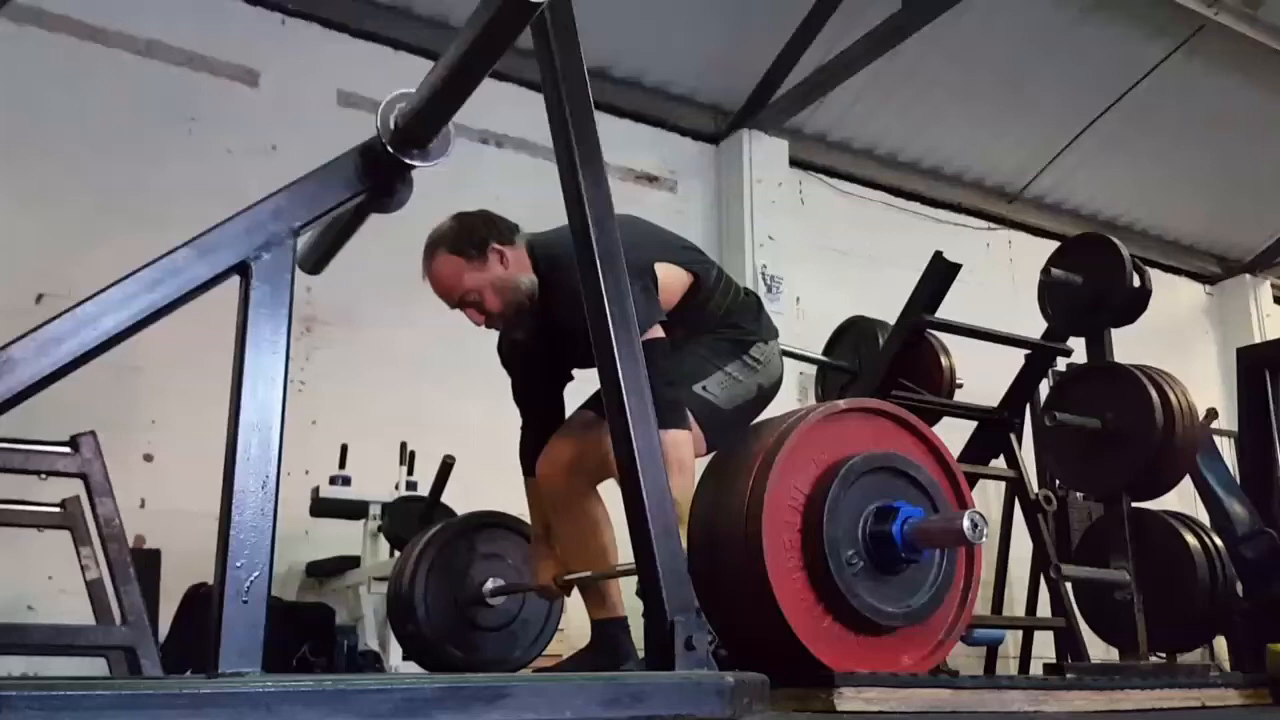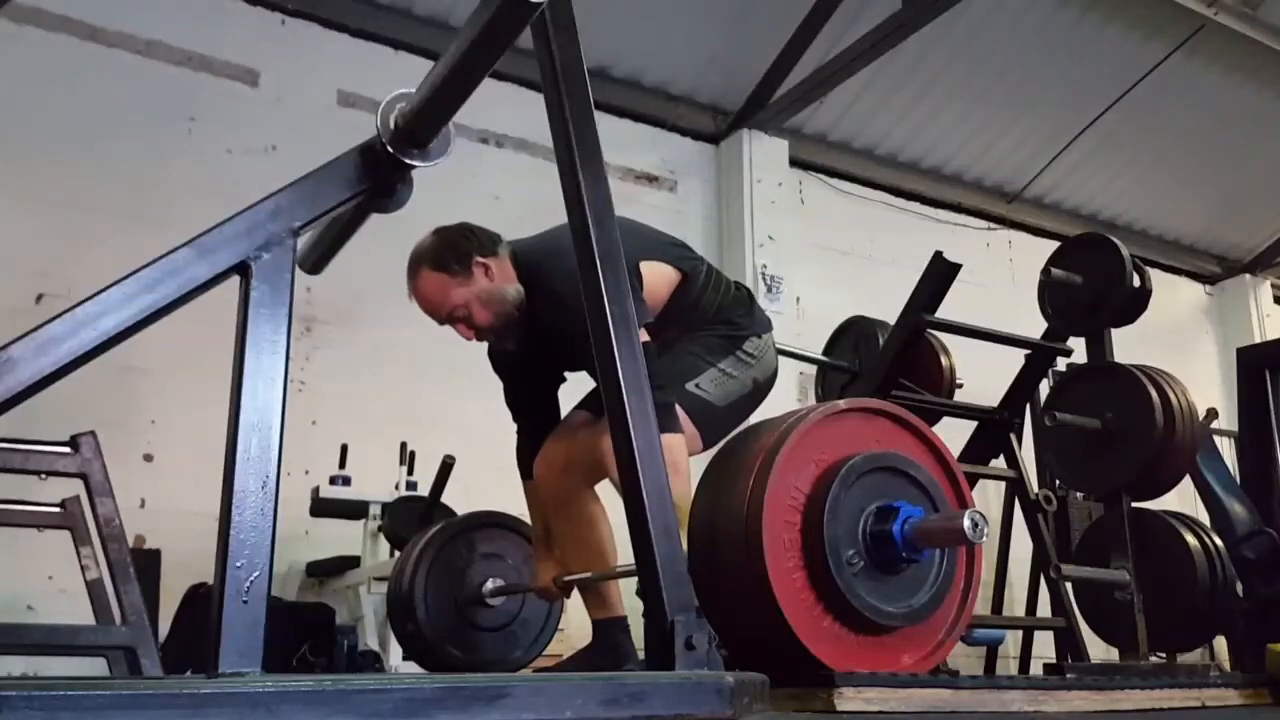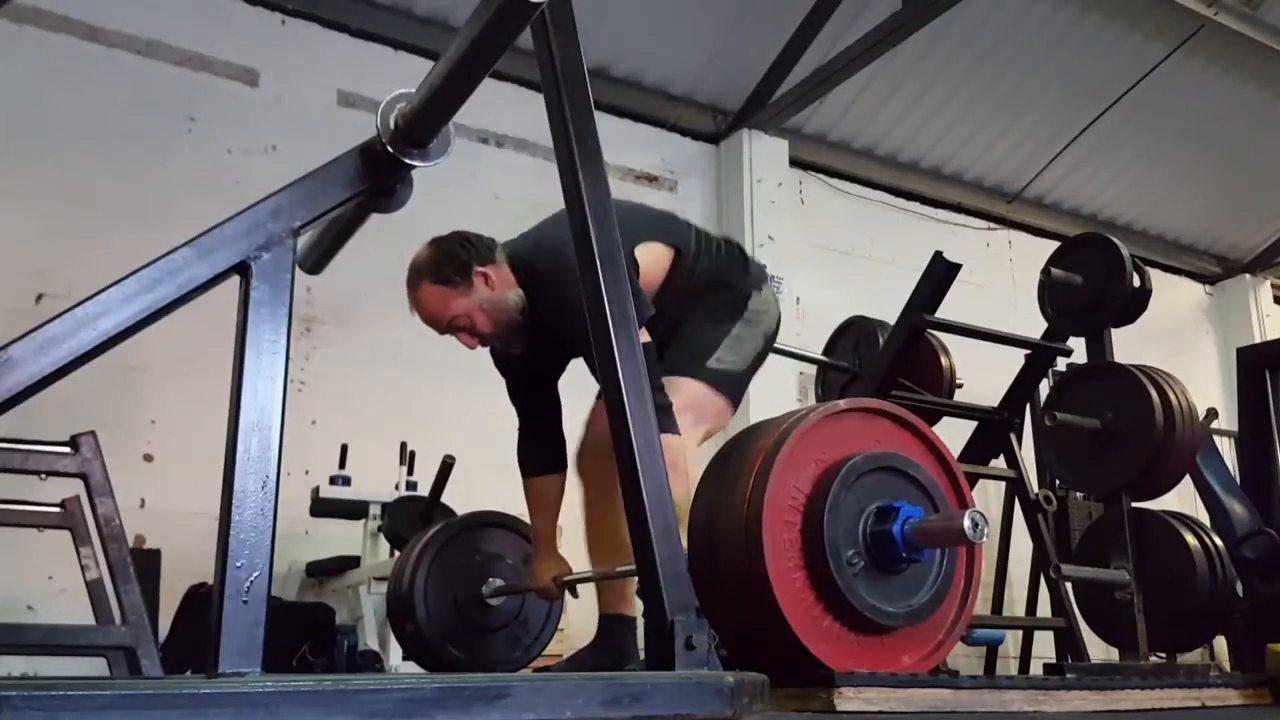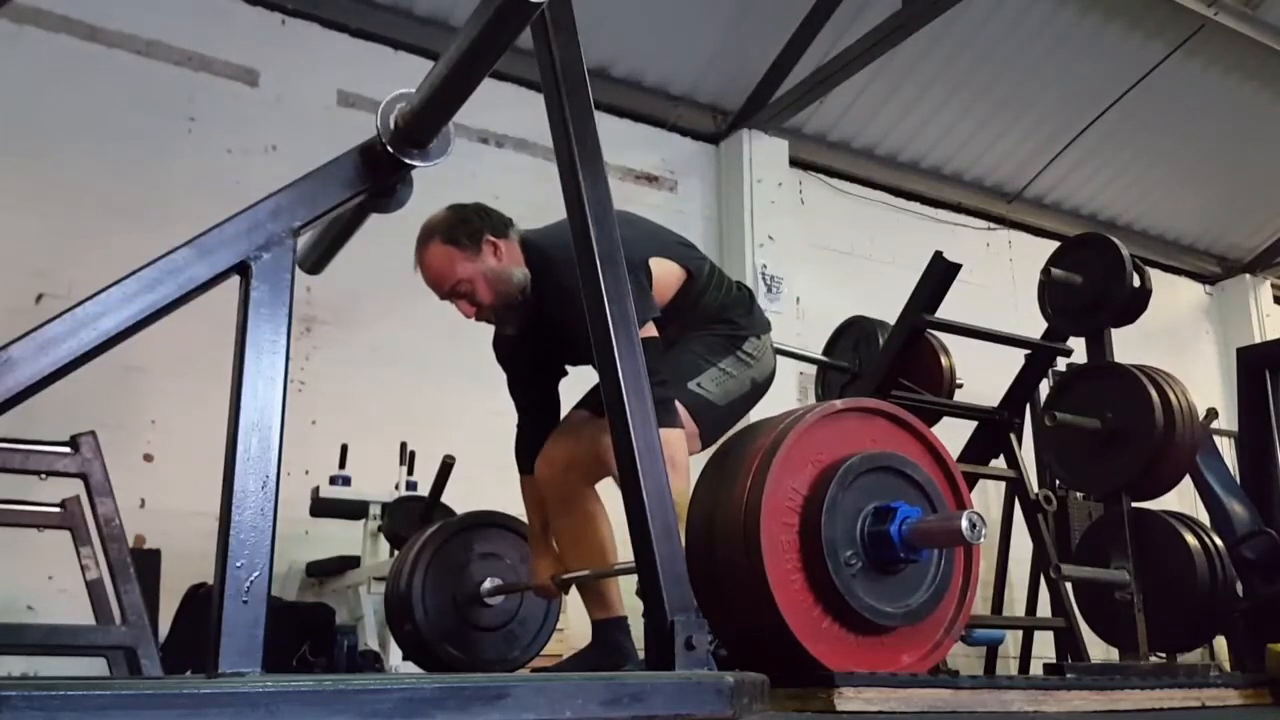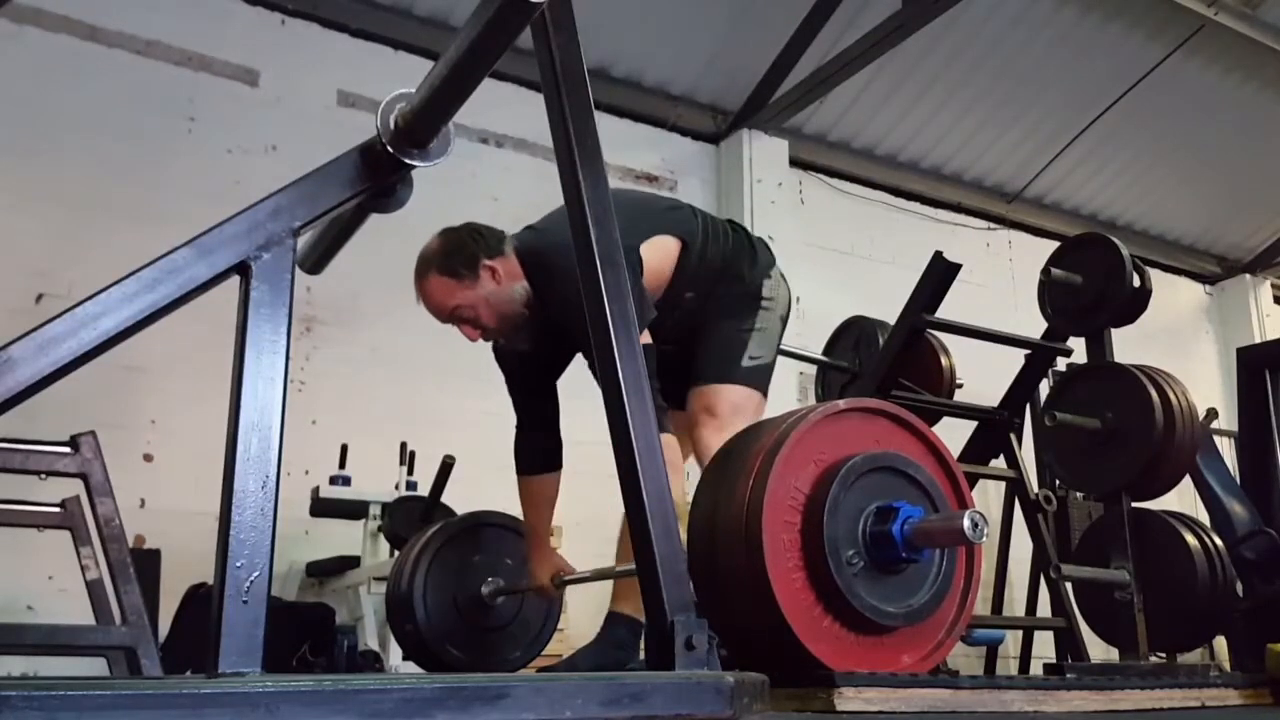
dt=0.7s
person 1, frame 1
right shoulder: (521, 333)
left elbow: (660, 399)
right elbow: (538, 432)
left wrist: (682, 544)
right wrist: (543, 551)
left hip: (735, 346)
right knee: (559, 465)
right ankle: (612, 643)
person 1, frame 2
left shoulder: (571, 275)
right shoulder: (511, 336)
left elbow: (650, 403)
right elbow: (535, 437)
right wrist: (543, 552)
left hip: (730, 341)
right hip: (658, 352)
right knee: (558, 465)
right ankle: (612, 643)
person 1, frame 3
left shoulder: (570, 274)
right shoulder: (513, 321)
left elbow: (648, 402)
right elbow: (539, 438)
right wrist: (544, 552)
left hip: (729, 300)
right hip: (666, 319)
left knee: (668, 436)
right knee: (599, 457)
right ankle: (617, 640)
person 1, frame 4
left shoulder: (582, 267)
right shoulder: (517, 327)
left elbow: (652, 397)
right elbow: (535, 432)
right wrist: (541, 549)
left hip: (728, 339)
right hip: (658, 352)
right knee: (558, 466)
right ankle: (611, 641)
person 1, frame 5
left shoulder: (577, 271)
right shoulder: (518, 324)
right elbow: (536, 435)
right wrist: (539, 549)
left hip: (738, 292)
right hip: (676, 318)
left knee: (717, 443)
right ankle: (621, 638)
